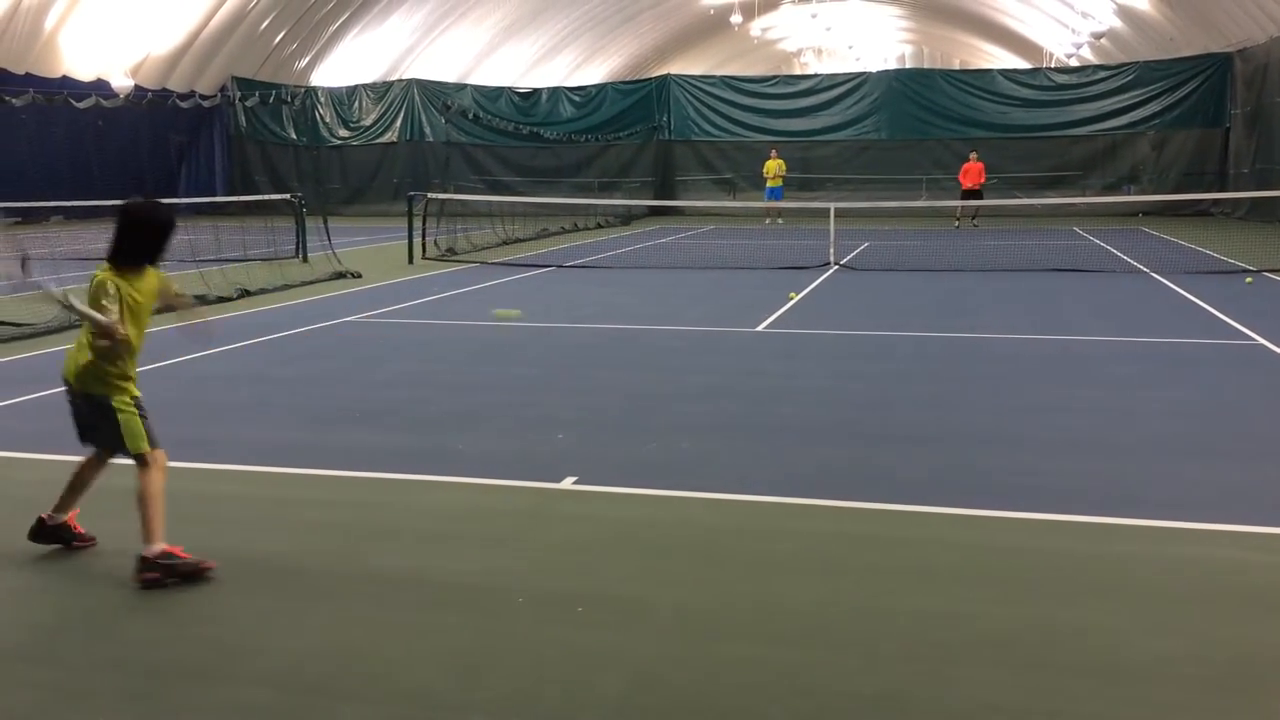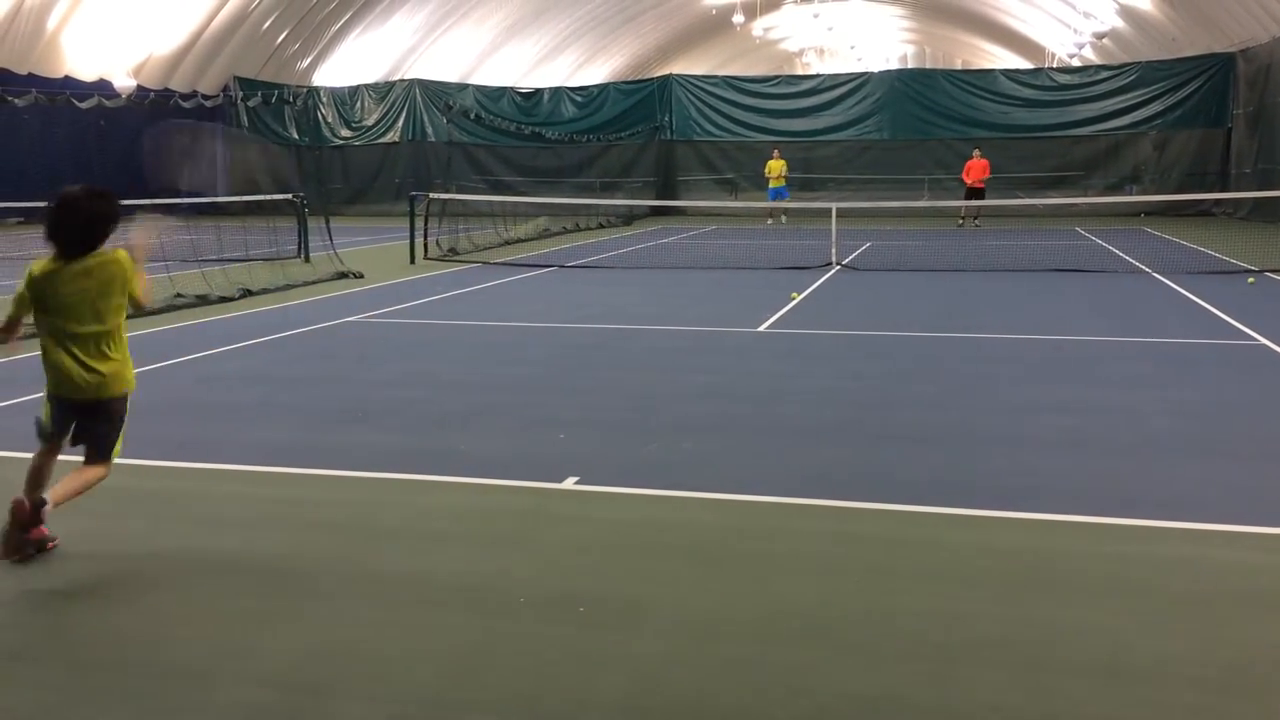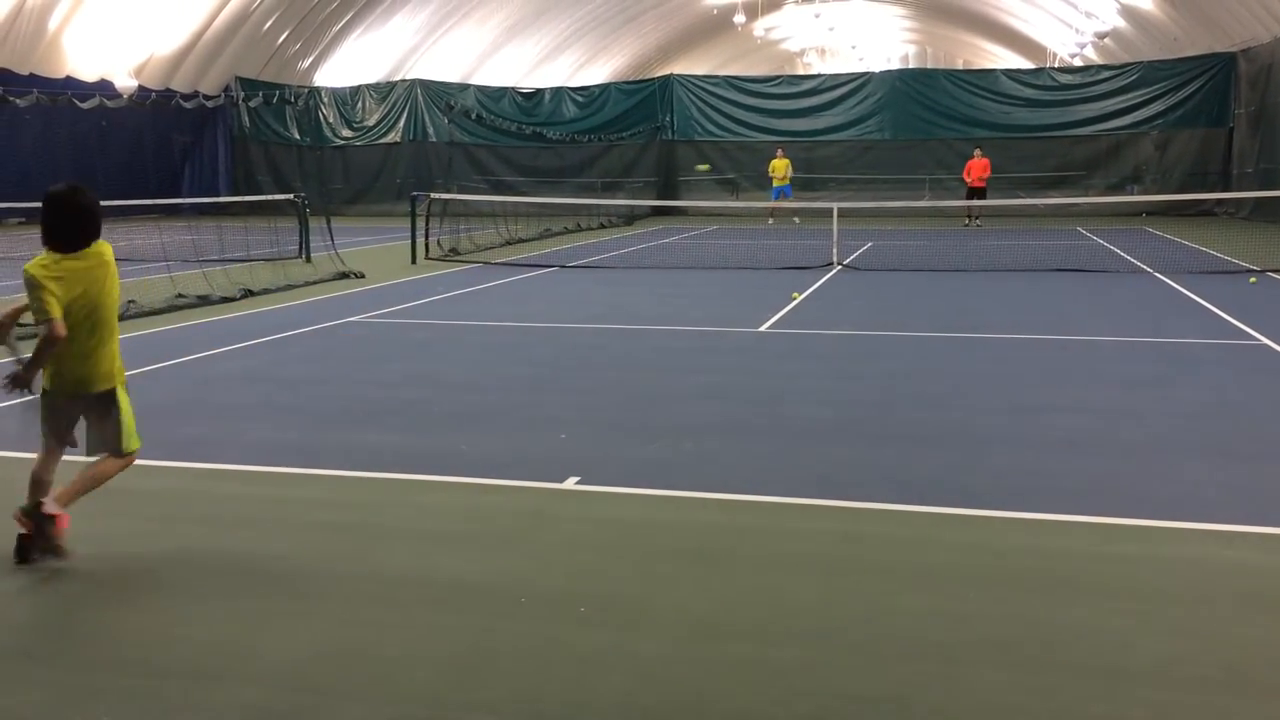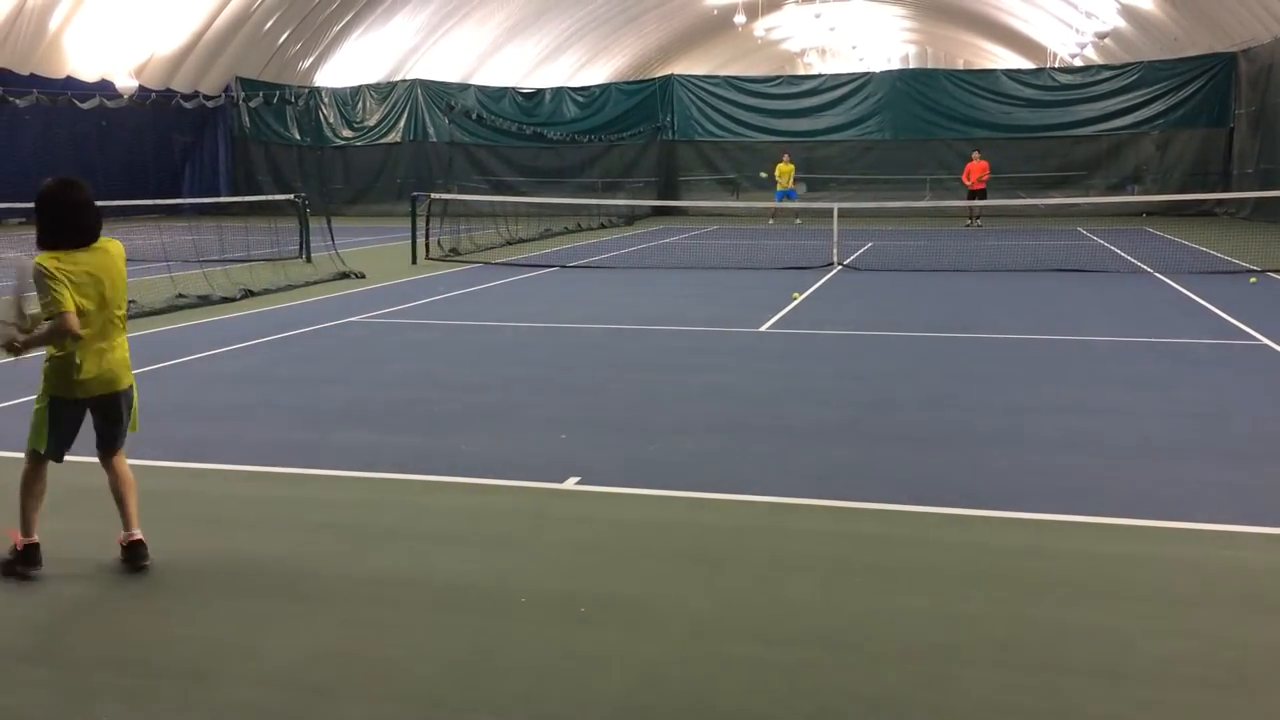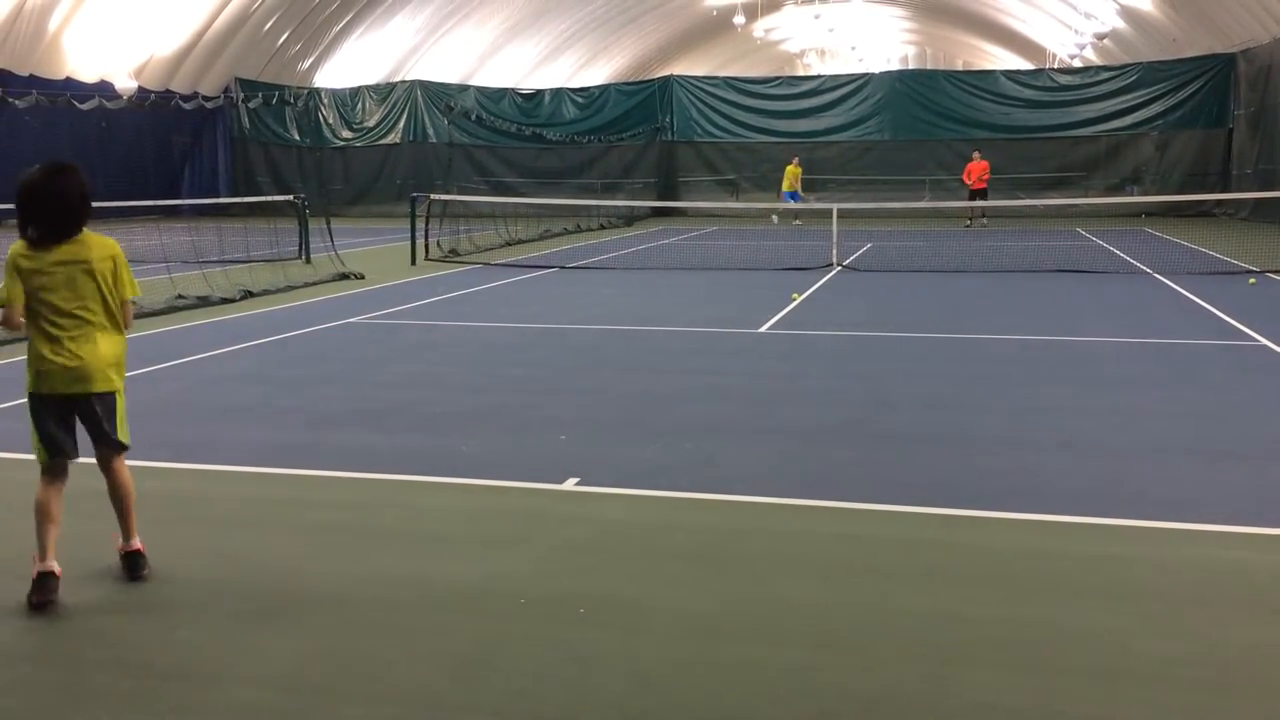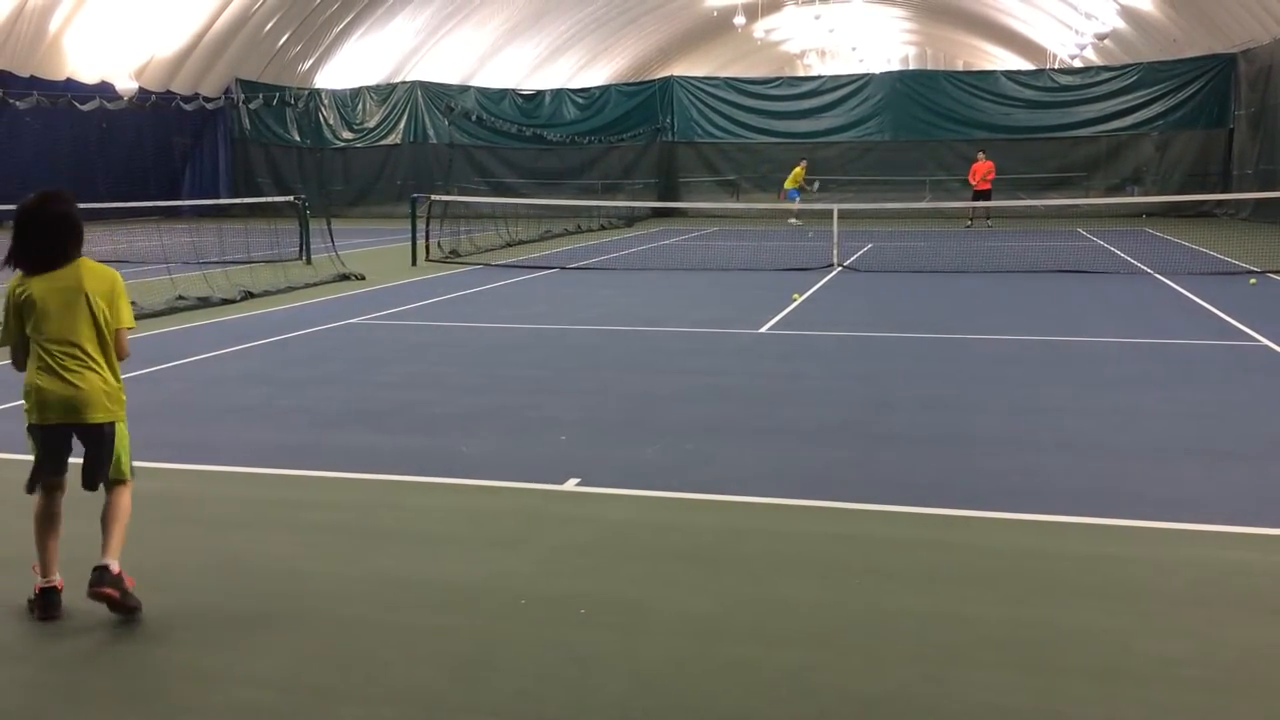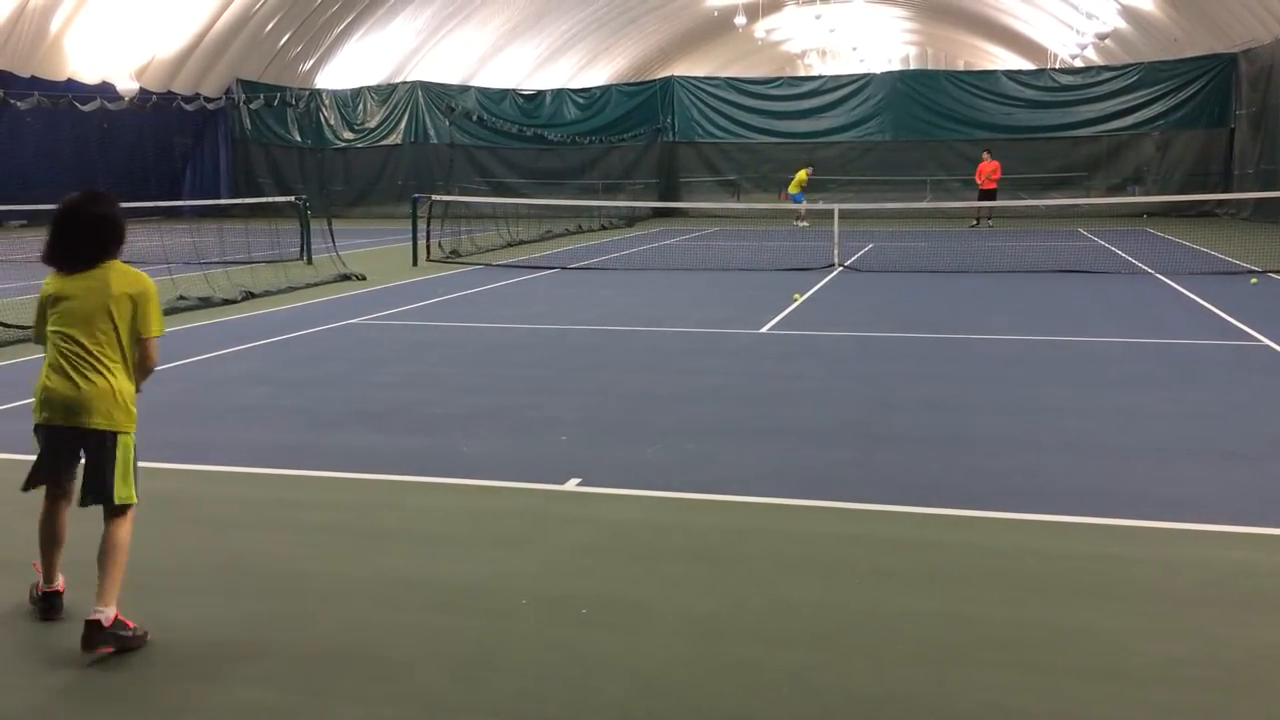
dt=0.2s
person 1, frame 1
left shoulder: (149, 275)
right shoulder: (111, 282)
left elbow: (169, 298)
right elbow: (112, 345)
right wrist: (114, 333)
left hip: (84, 379)
right hip: (107, 384)
left knee: (105, 451)
right knee: (153, 460)
left ankle: (53, 520)
right ankle: (155, 554)
person 1, frame 2
left shoulder: (42, 273)
right shoulder: (119, 263)
right elbow: (140, 302)
right wrist: (140, 260)
left hip: (64, 382)
right hip: (110, 384)
left knee: (48, 449)
right knee: (96, 464)
right ankle: (41, 506)
person 1, frame 3
left shoulder: (38, 271)
right shoulder: (104, 254)
left elbow: (56, 333)
left hip: (62, 377)
right hip: (103, 376)
left knee: (51, 450)
right knee: (119, 457)
left ankle: (33, 531)
right ankle: (49, 508)
person 1, frame 4
left shoulder: (48, 265)
right shoulder: (114, 251)
left elbow: (68, 326)
left hip: (68, 378)
right hip: (115, 373)
left knee: (37, 459)
right knee: (113, 455)
right ankle: (133, 539)
person 1, frame 5
right shoulder: (108, 251)
right elbow: (126, 317)
left wrist: (41, 322)
left hip: (48, 378)
right hip: (99, 373)
left knee: (52, 473)
right knee: (113, 461)
left ankle: (46, 571)
right ankle: (131, 548)
person 1, frame 6
right shoulder: (105, 278)
right elbow: (122, 350)
left hip: (46, 403)
right hip: (99, 401)
left knee: (51, 491)
right knee: (119, 484)
left ankle: (48, 586)
right ankle: (109, 570)
person 1, frame 7
left shoulder: (53, 283)
right shoulder: (137, 284)
left elbow: (46, 343)
right elbow: (147, 360)
right wrist: (132, 378)
left hip: (54, 404)
right hip: (107, 409)
left knee: (57, 495)
right knee: (120, 511)
left ankle: (50, 588)
right ankle: (103, 619)
